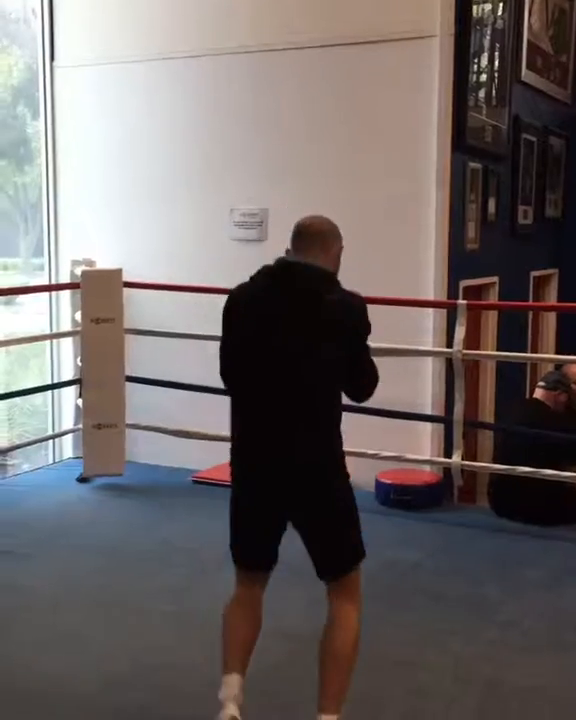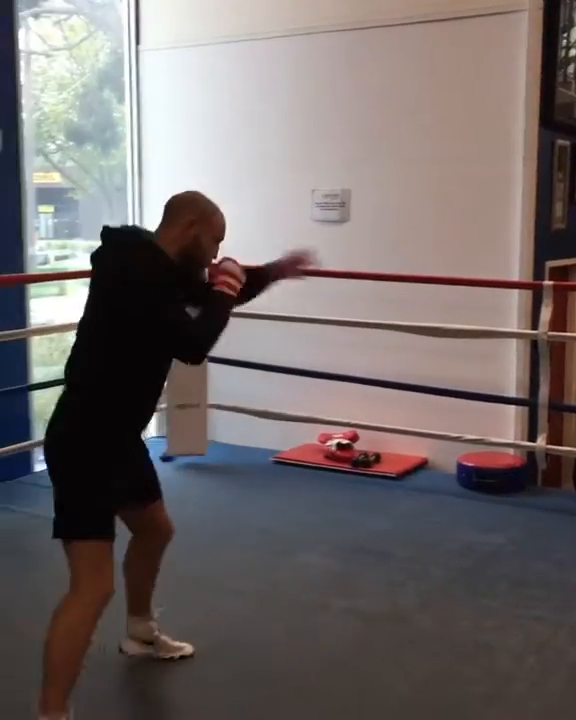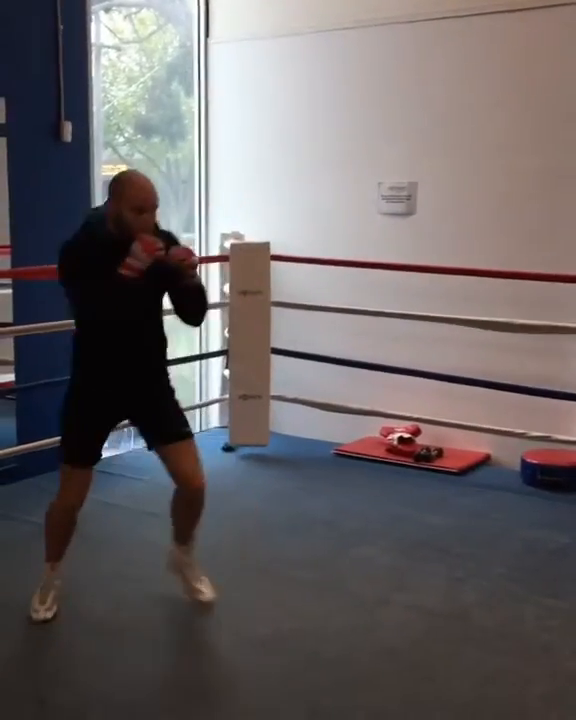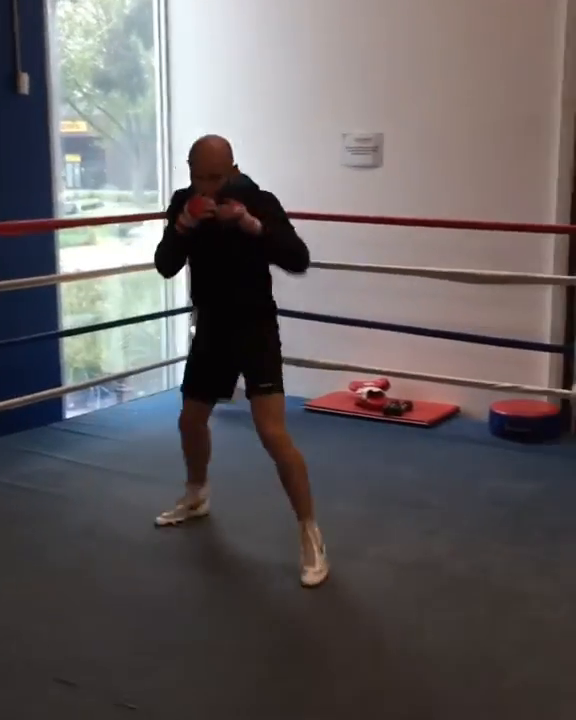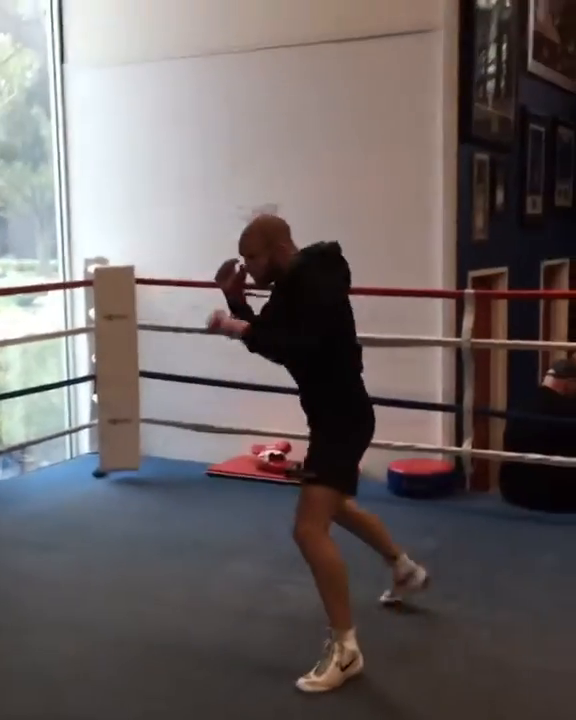
dt=1s
person 1, frame 1
left shoulder: (244, 299)
right shoulder: (344, 308)
right elbow: (361, 388)
left hip: (250, 464)
right hip: (315, 467)
left knee: (248, 589)
right knee: (345, 596)
person 1, frame 2
left shoulder: (151, 264)
right shoulder: (134, 271)
left elbow: (196, 305)
right elbow: (190, 345)
left wrist: (274, 271)
right wrist: (220, 294)
left hip: (115, 433)
right hip: (82, 441)
left knee: (156, 531)
right knee: (92, 587)
left ankle: (140, 631)
person 1, frame 3
left shoulder: (162, 245)
right shoulder: (79, 251)
left elbow: (193, 315)
right elbow: (90, 317)
left wrist: (188, 279)
right wrist: (124, 276)
left hip: (151, 381)
right hip: (94, 386)
left knee: (192, 482)
right knee: (70, 498)
left ankle: (182, 557)
right ankle: (50, 578)
person 1, frame 4
left shoulder: (259, 203)
right shoulder: (184, 202)
left elbow: (298, 260)
right elbow: (166, 267)
left wrist: (252, 225)
right wrist: (180, 230)
left hip: (257, 330)
right hip: (211, 330)
left knee: (273, 435)
right knee: (190, 422)
left ankle: (311, 537)
right ankle: (195, 496)
person 1, frame 5
left shoulder: (313, 287)
right shoulder: (289, 289)
left elbow: (296, 349)
right elbow: (270, 332)
left wrist: (239, 330)
right wrist: (234, 297)
left hip: (339, 417)
right hip: (331, 415)
left knee: (309, 529)
right knee: (335, 504)
left ankle: (344, 648)
right ankle: (405, 569)
